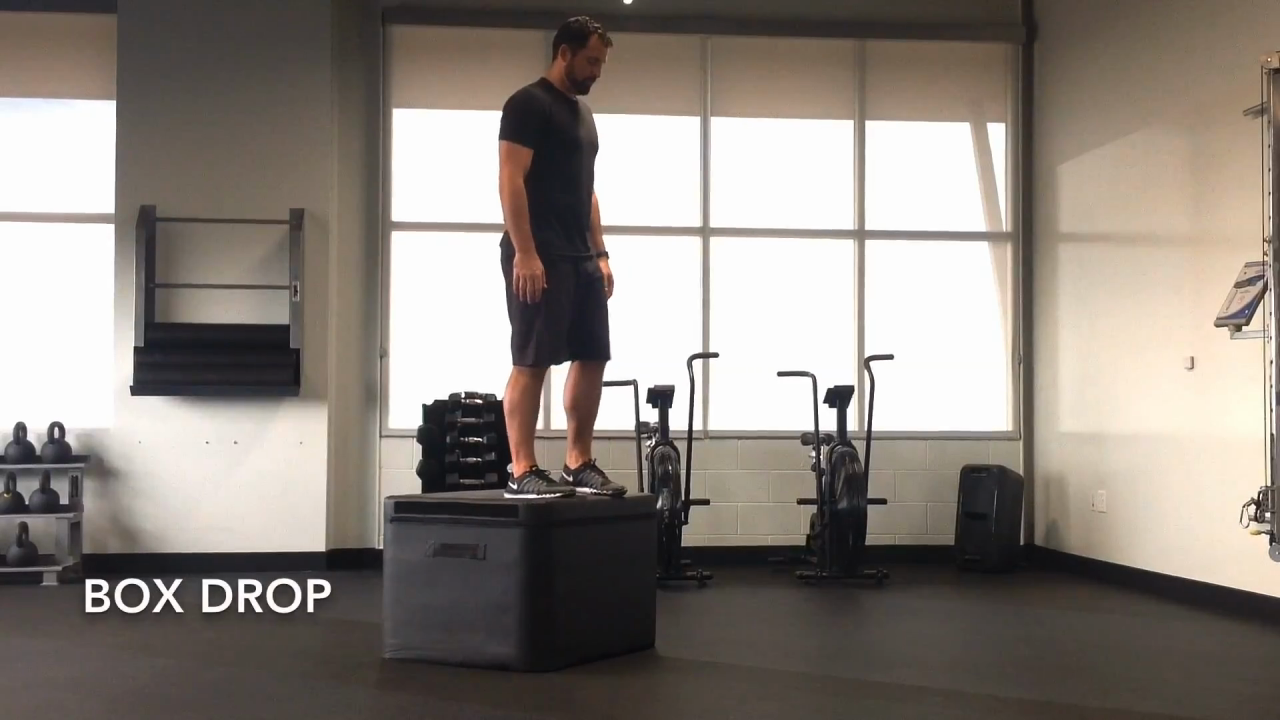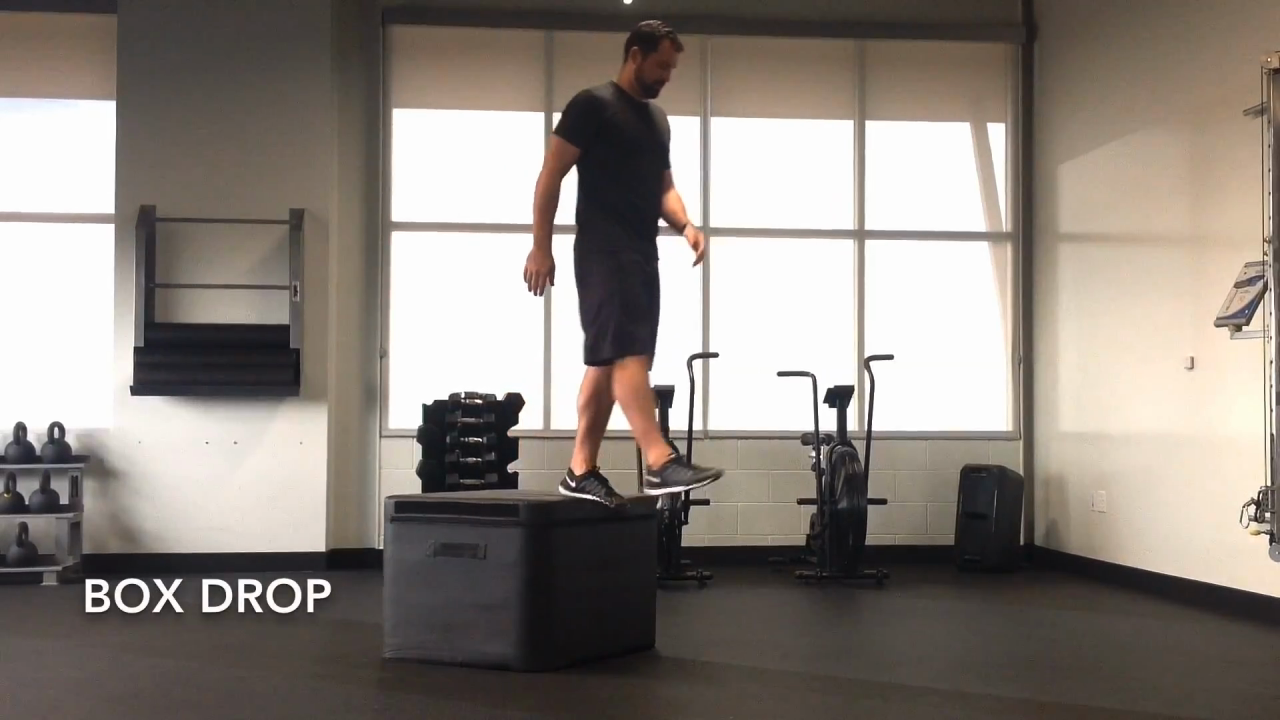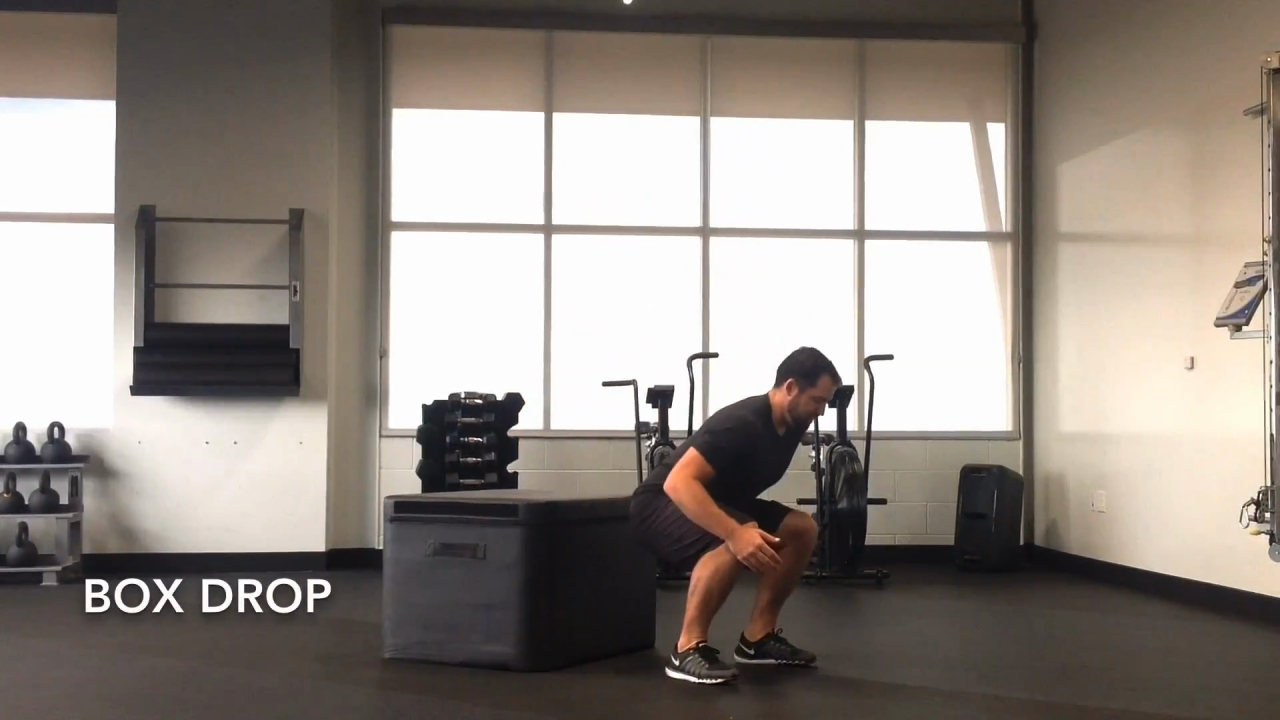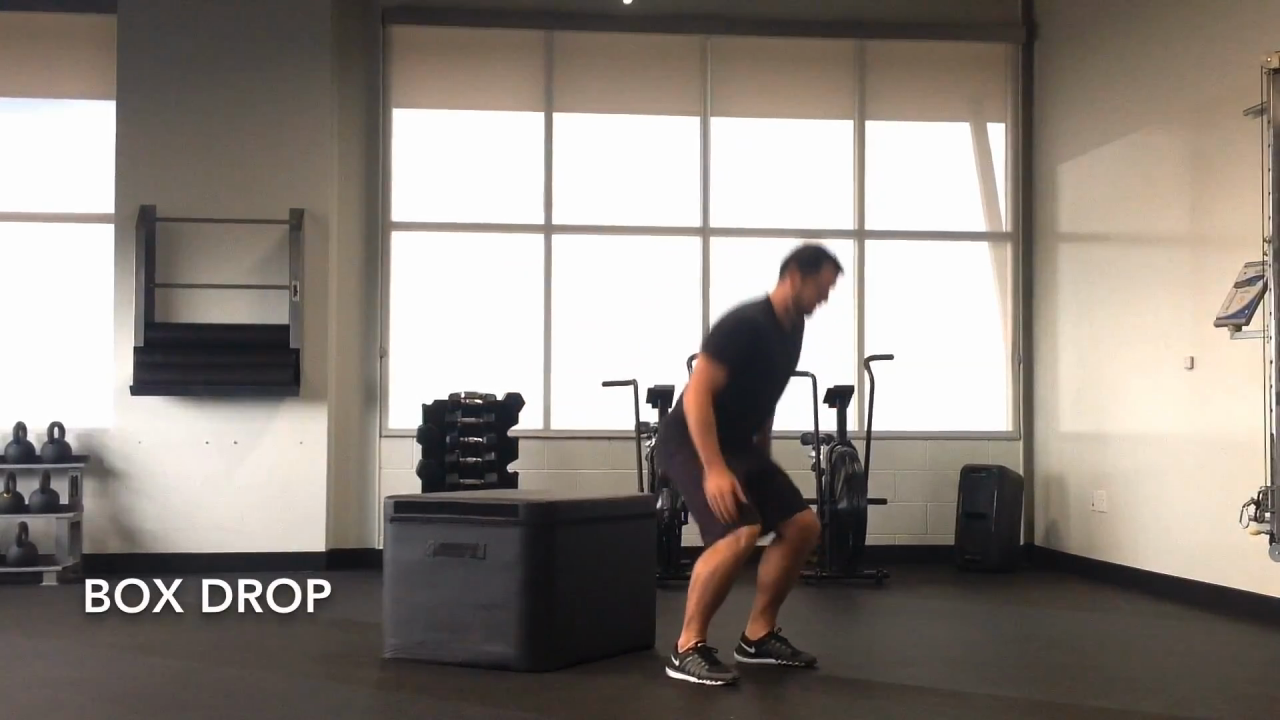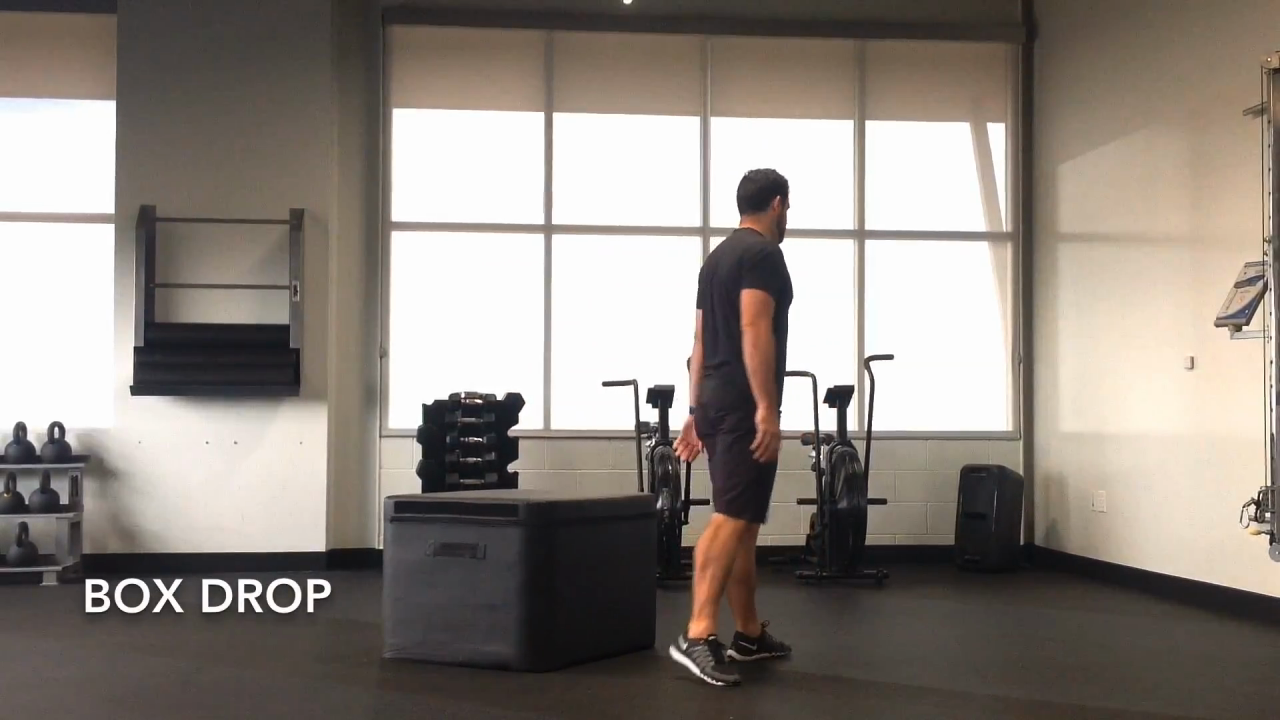
dt=1s
person 1, frame 1
left shoulder: (582, 112)
right shoulder: (528, 104)
right elbow: (511, 181)
left wrist: (600, 254)
right wrist: (525, 253)
left hip: (578, 258)
right hip: (539, 257)
left knee: (591, 359)
right knee: (531, 362)
left ankle: (579, 464)
right ankle: (522, 472)
person 1, frame 2
left shoulder: (657, 119)
right shoulder: (592, 105)
left elbow: (664, 188)
right elbow: (550, 176)
left wrist: (687, 227)
right wrist: (540, 248)
left hip: (642, 253)
right hip: (605, 251)
left knee: (606, 363)
right knee: (629, 356)
left ankle: (581, 470)
right ankle: (660, 463)
person 1, frame 3
left shoulder: (791, 426)
right shoulder: (741, 424)
right elbow: (679, 483)
right wrist: (736, 533)
right hip: (660, 504)
left knee: (802, 528)
right knee: (738, 540)
left ankle: (757, 637)
right ankle: (687, 649)
person 1, frame 4
left shoulder: (793, 328)
right shoulder: (745, 324)
right elbow: (697, 393)
left wrist: (762, 457)
right wrist: (717, 470)
left hip: (740, 445)
right hip: (691, 443)
left knee: (803, 525)
right knee: (741, 533)
left ankle: (758, 636)
right ankle: (688, 649)
person 1, frame 5
left shoulder: (720, 255)
right shoulder: (763, 252)
left elbow: (702, 340)
right elbow: (756, 331)
left wrist: (697, 412)
right wrist: (767, 408)
left hip: (719, 399)
right hip: (744, 404)
left knee: (745, 520)
right knee: (733, 516)
left ankle: (750, 633)
right ankle: (698, 635)
